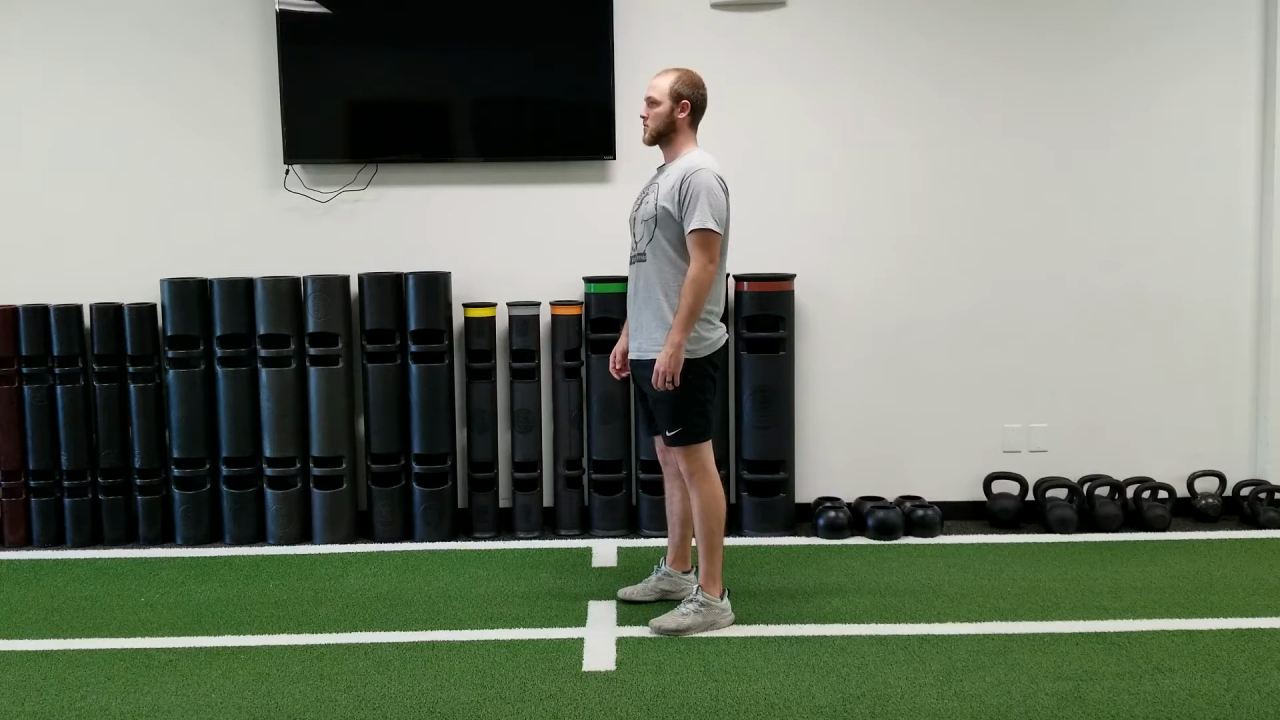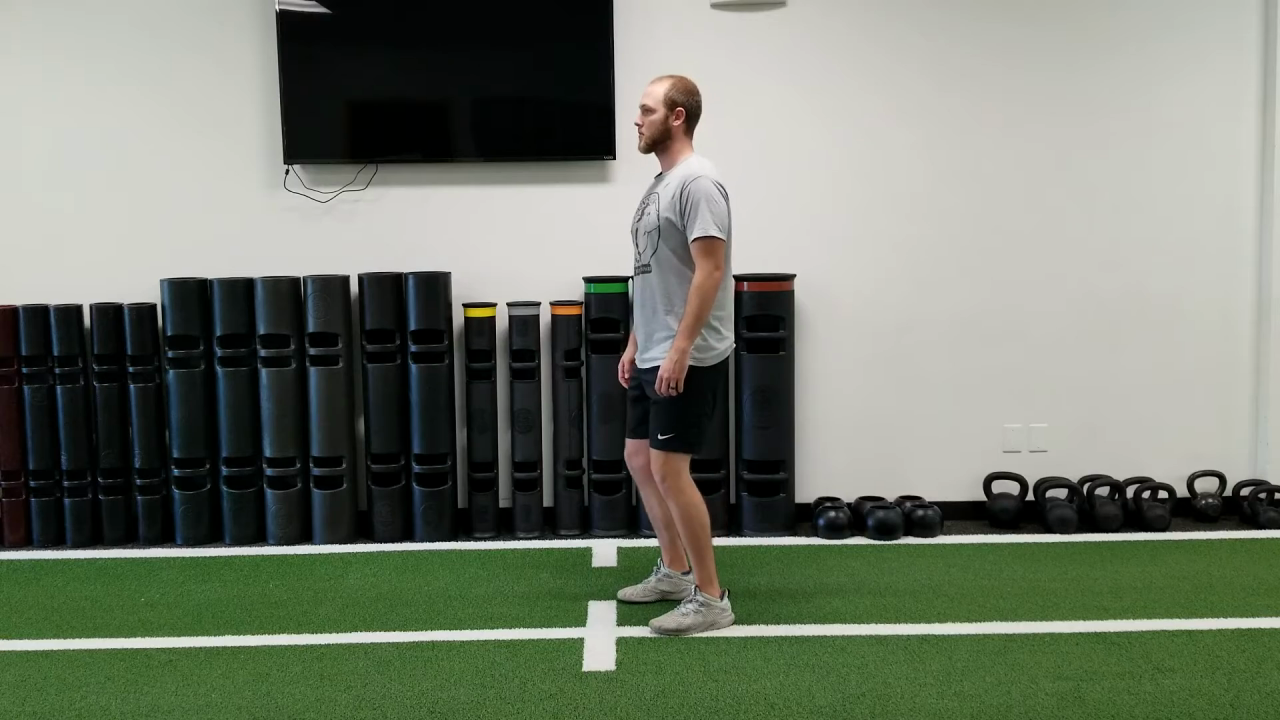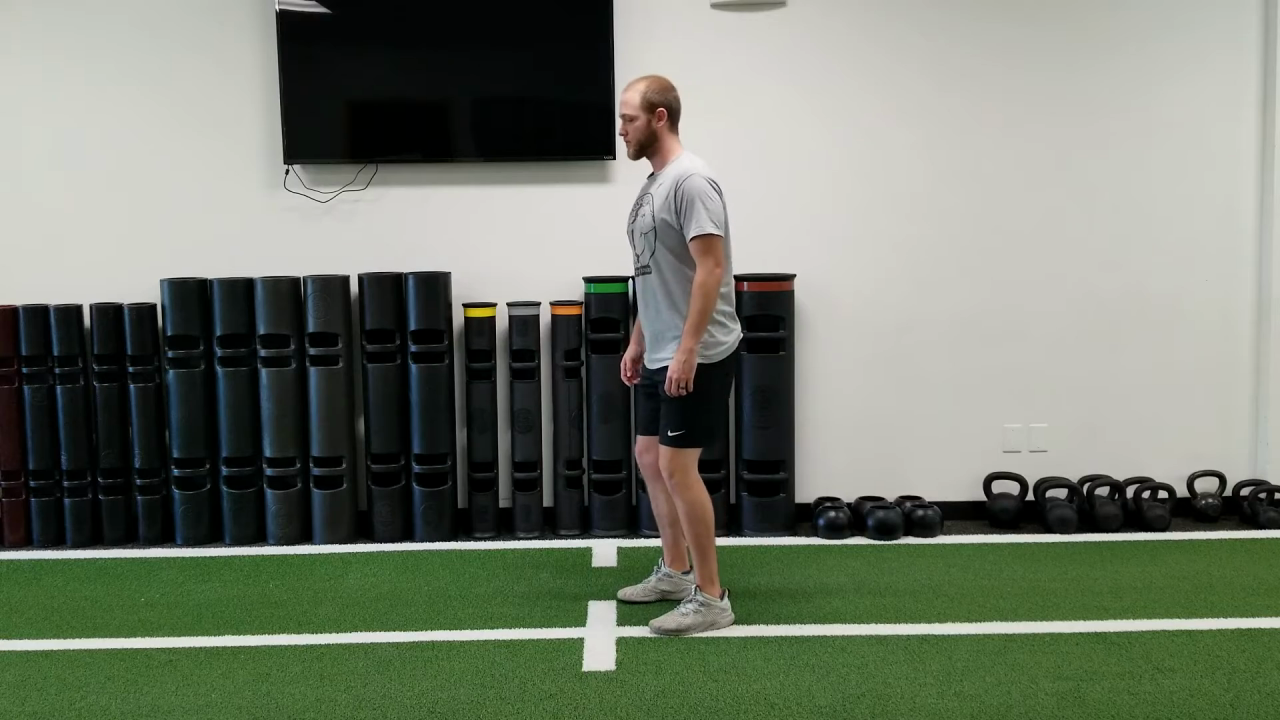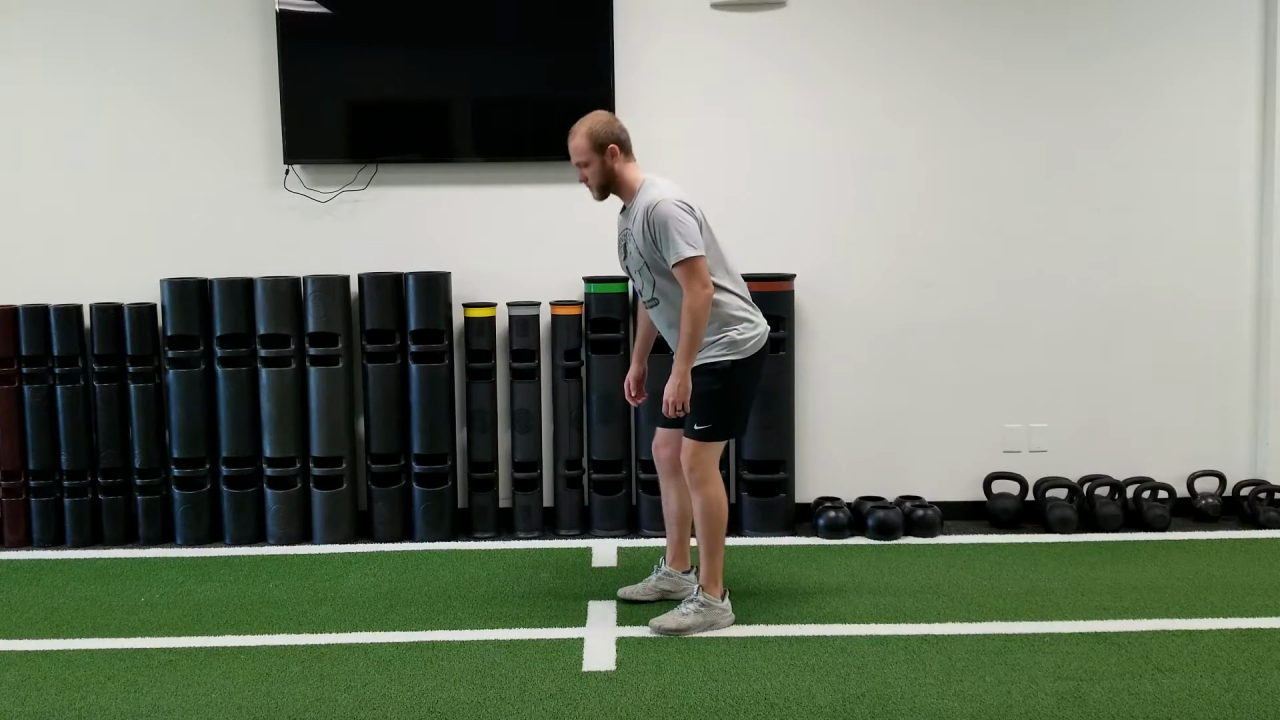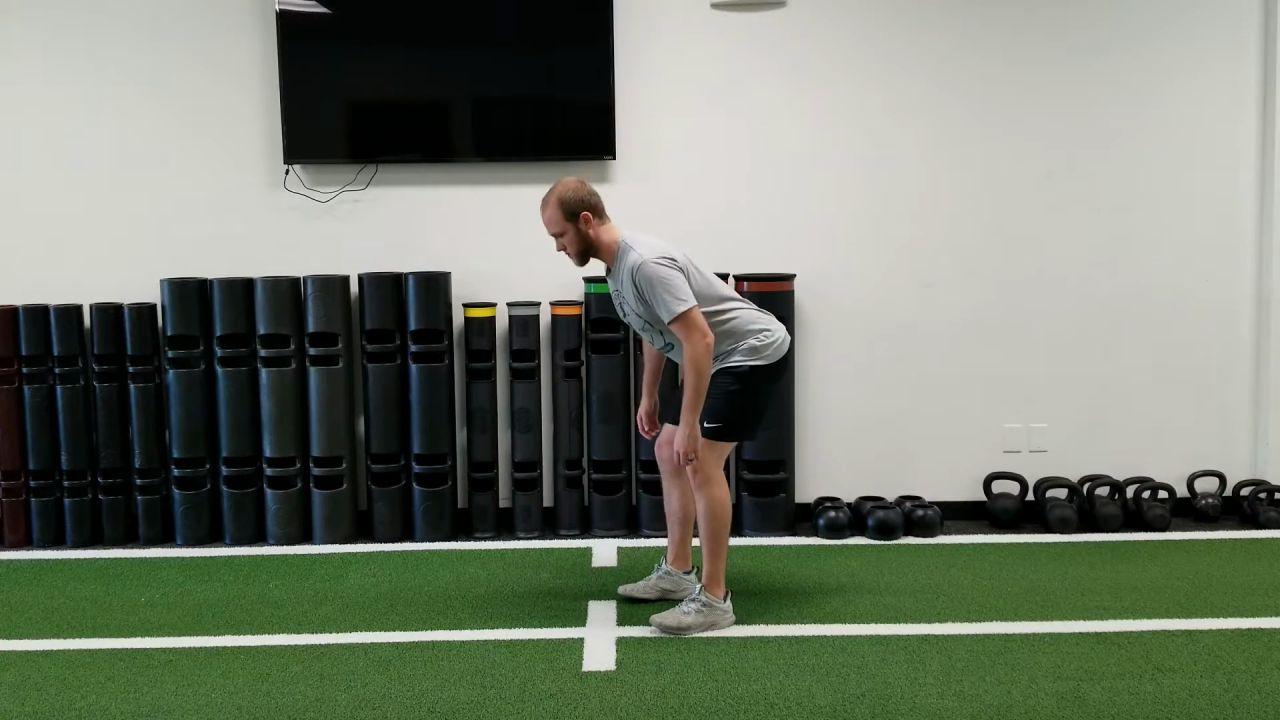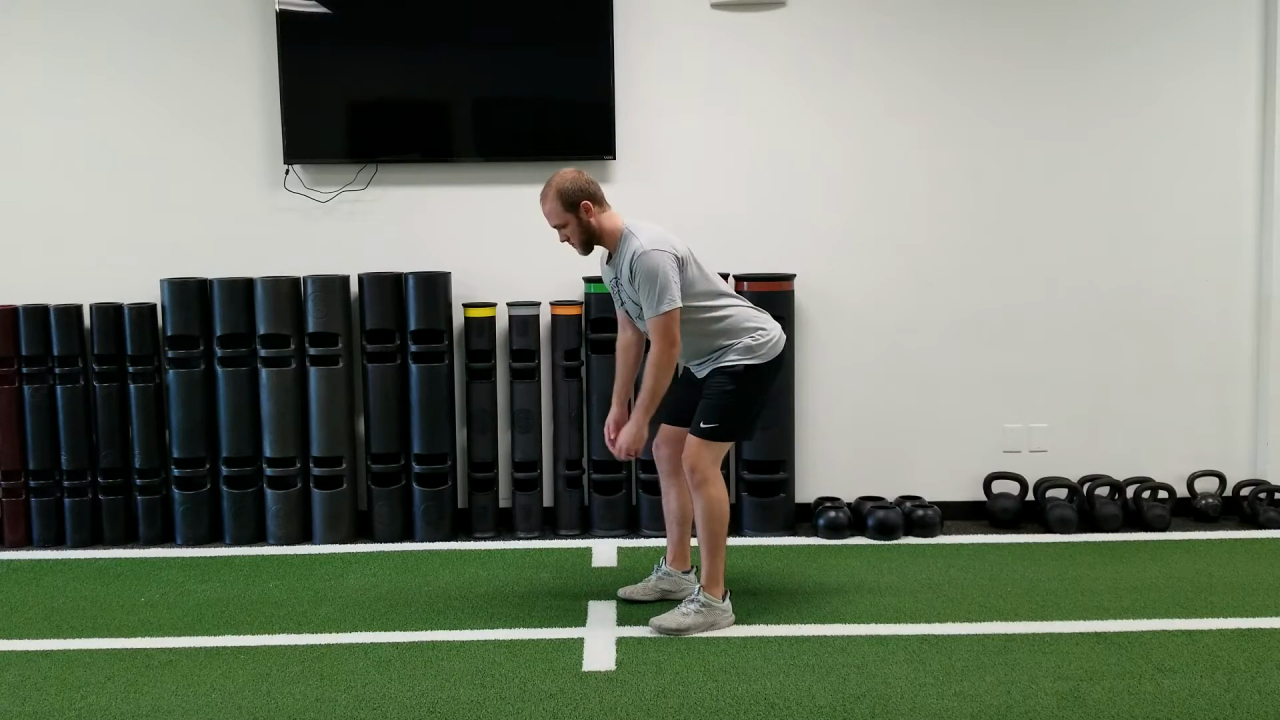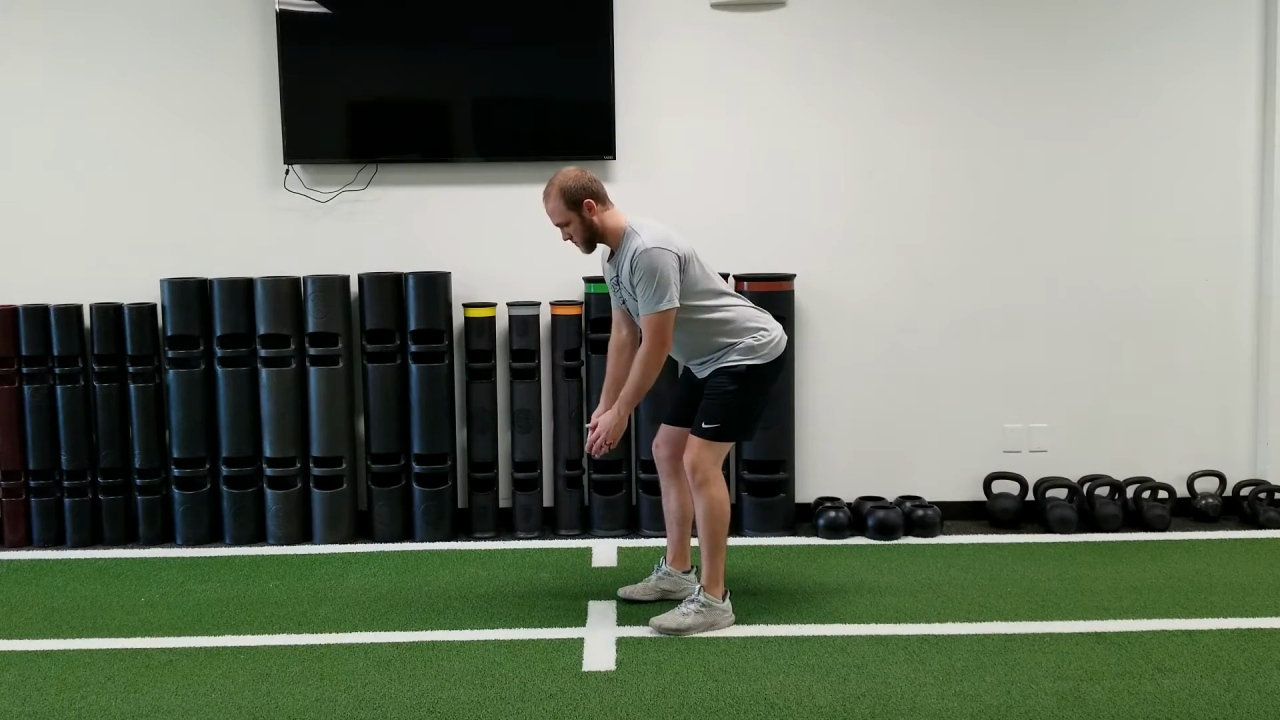
dt=0.5s
person 1, frame 1
left shoulder: (699, 174)
right shoulder: (664, 176)
left elbow: (703, 265)
left wrist: (675, 344)
right wrist: (628, 336)
left hip: (683, 354)
right hip: (651, 351)
left knee: (695, 466)
right knee: (671, 463)
left ankle: (711, 596)
right ankle: (675, 571)
person 1, frame 2
left shoulder: (696, 182)
right shoulder: (661, 183)
left elbow: (709, 271)
left wrist: (681, 350)
right wrist: (635, 346)
left hip: (686, 360)
right hip: (654, 357)
left knee: (668, 472)
right knee: (639, 461)
left ankle: (710, 596)
right ankle: (674, 571)
person 1, frame 3
left shoulder: (690, 180)
right shoulder: (654, 183)
left elbow: (710, 268)
left wrist: (688, 351)
right wrist: (636, 343)
left hip: (695, 356)
right hip: (662, 354)
left knee: (676, 467)
right knee: (649, 458)
left ankle: (710, 597)
right ankle: (675, 572)
person 1, frame 4
left shoulder: (662, 204)
right shoulder: (632, 210)
left elbow: (699, 288)
left wrist: (681, 371)
right wrist: (638, 362)
left hip: (729, 347)
right hip: (698, 351)
left knee: (696, 462)
right knee: (666, 455)
left ankle: (712, 597)
right ankle: (675, 571)
person 1, frame 5
left shoulder: (645, 264)
right shoulder: (618, 264)
left elbow: (699, 341)
right elbow: (656, 332)
left wrist: (689, 424)
right wrist: (650, 396)
left hip: (753, 352)
right hip: (720, 356)
left knee: (700, 463)
right knee: (668, 454)
left ankle: (713, 599)
right ankle: (677, 572)
person 1, frame 6
left shoulder: (646, 253)
right shoulder: (613, 258)
left elbow: (666, 347)
right elbow: (630, 334)
left wrist: (640, 422)
right wrist: (617, 406)
left hip: (748, 352)
right hip: (710, 356)
left knee: (697, 462)
right knee: (668, 453)
left ankle: (713, 598)
right ankle: (677, 571)
person 1, frame 7
left shoulder: (648, 252)
right shoulder: (614, 257)
left elbow: (655, 346)
right elbow: (624, 335)
left wrist: (620, 414)
right wrist: (603, 408)
left hip: (749, 352)
right hip: (709, 356)
left knee: (700, 463)
right knee: (667, 452)
left ankle: (713, 599)
right ankle: (676, 571)
